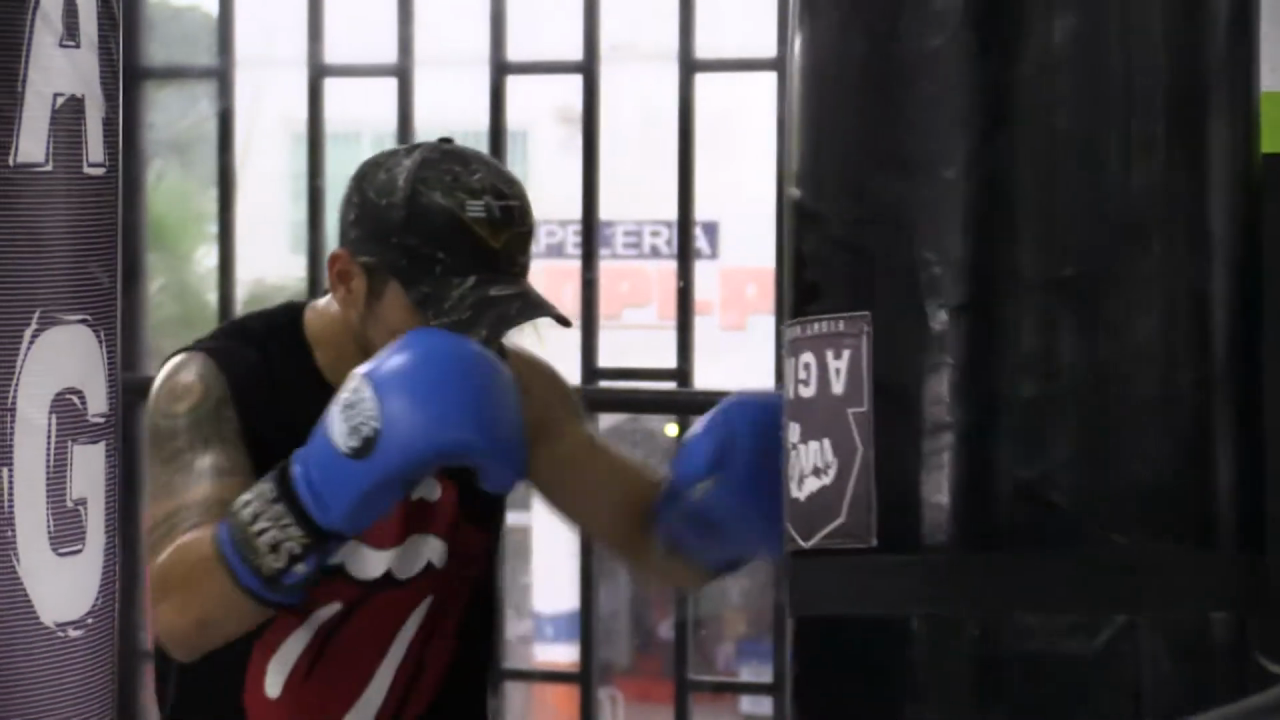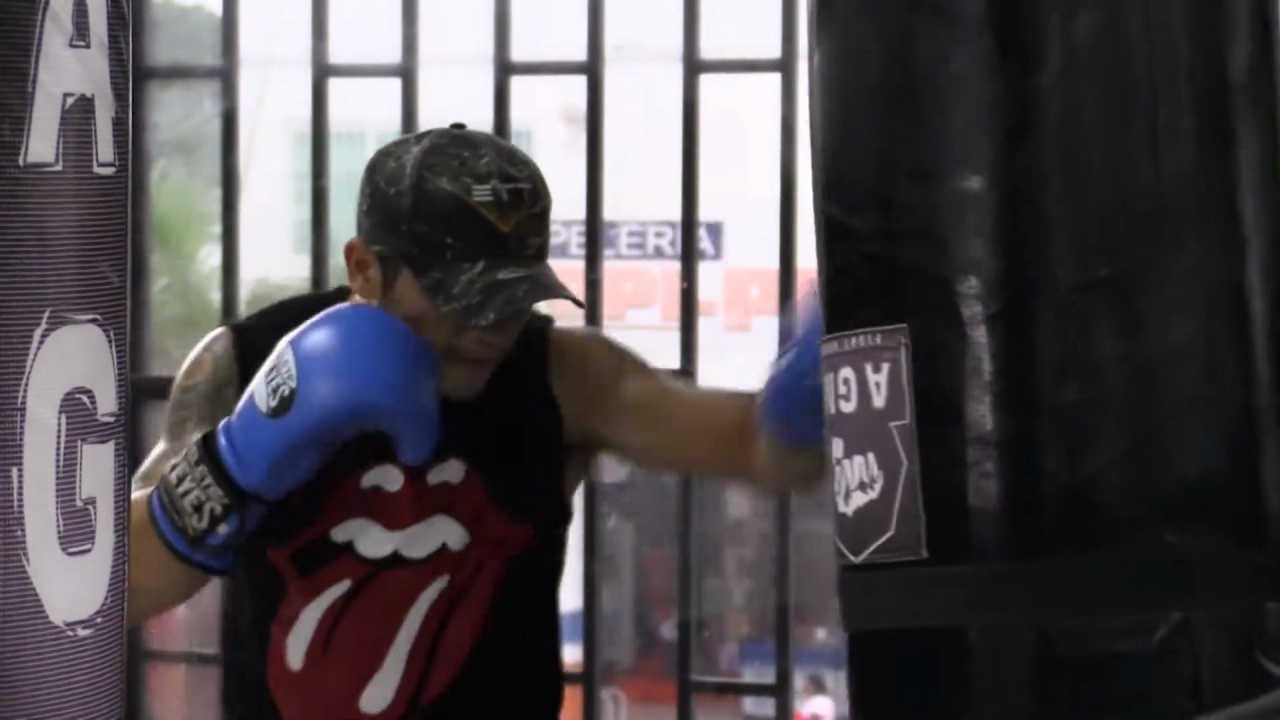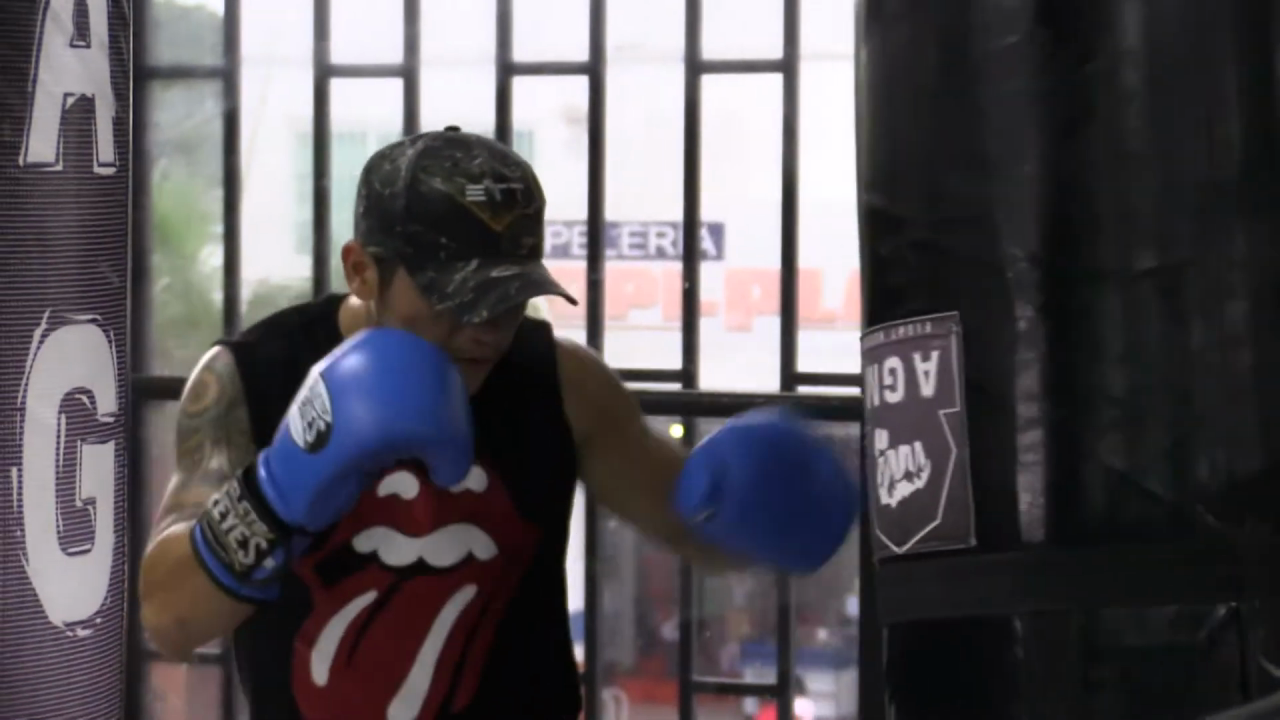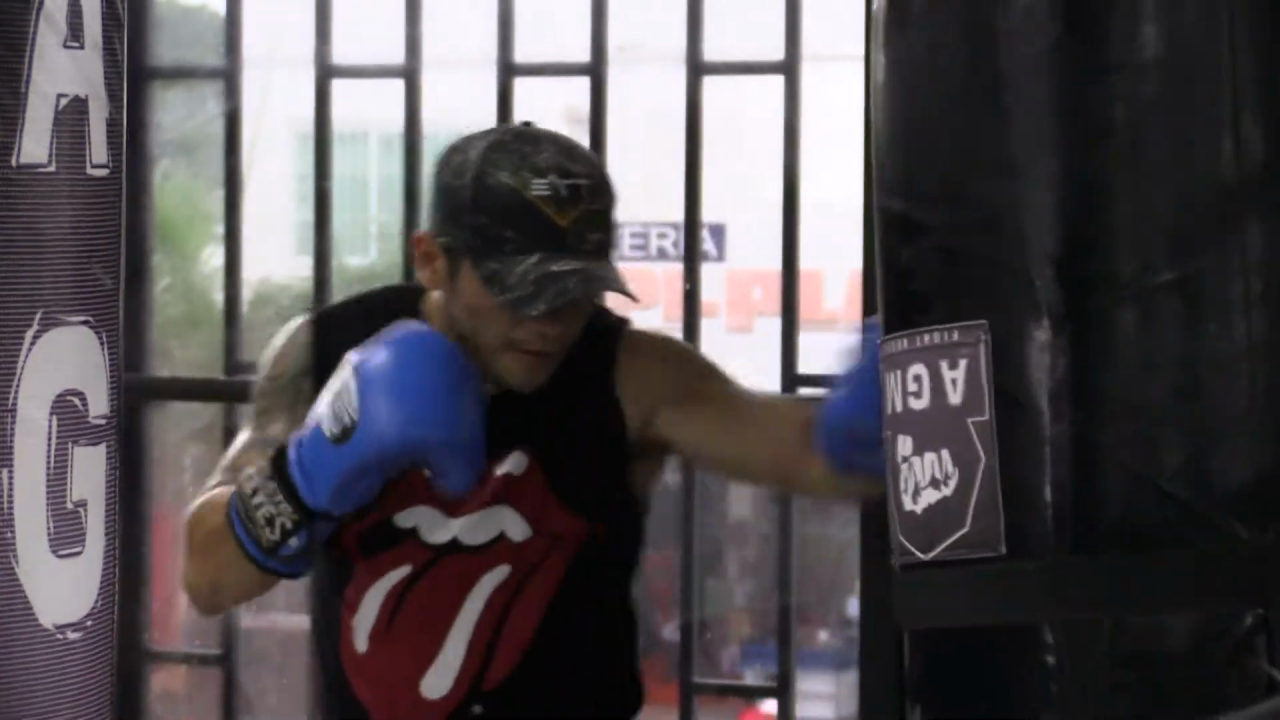
dt=0.2s
person 1, frame 1
left shoulder: (508, 390)
right shoulder: (218, 385)
left elbow: (655, 544)
right elbow: (181, 614)
left wrist: (721, 509)
right wrist: (327, 484)
person 1, frame 2
left shoulder: (561, 375)
right shoulder: (242, 365)
left elbow: (757, 446)
right elbow: (128, 580)
left wrist: (810, 393)
right wrist: (247, 458)
person 1, frame 3
left shoulder: (558, 383)
right shoulder: (249, 379)
left elbow: (692, 525)
right elbow: (168, 616)
left wrist: (737, 498)
right wrist: (287, 488)
person 1, frame 4
left shoulder: (635, 373)
right shoulder: (329, 352)
left elbow: (822, 459)
right elbow: (209, 574)
left wrist: (868, 415)
right wrist: (313, 470)
